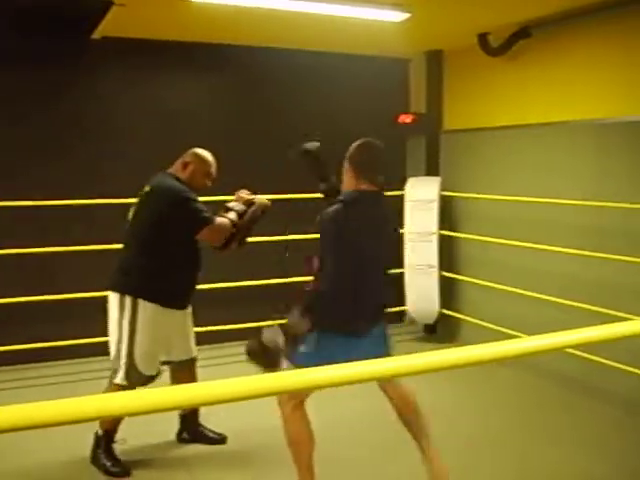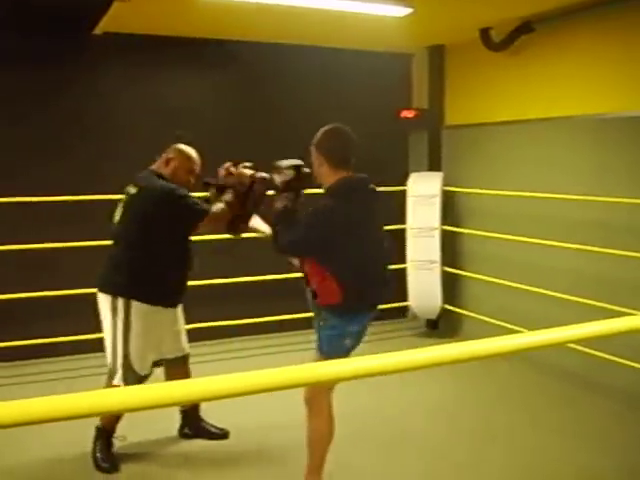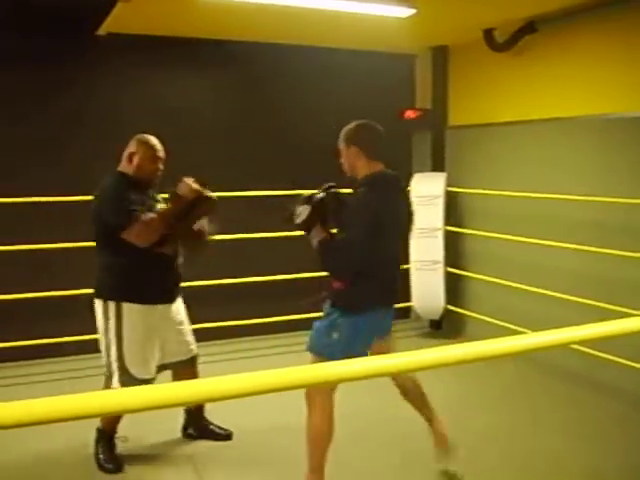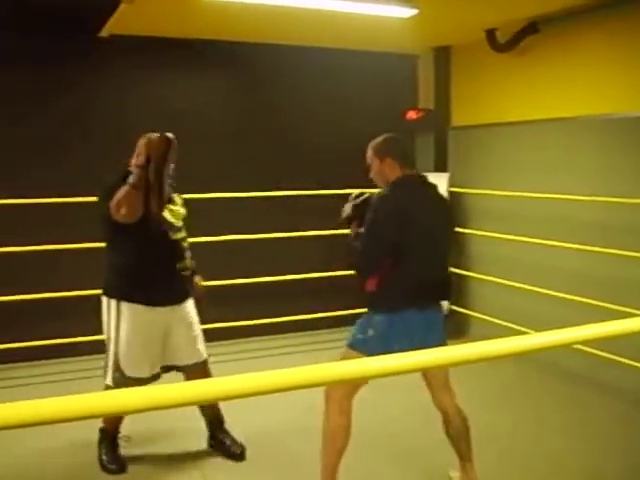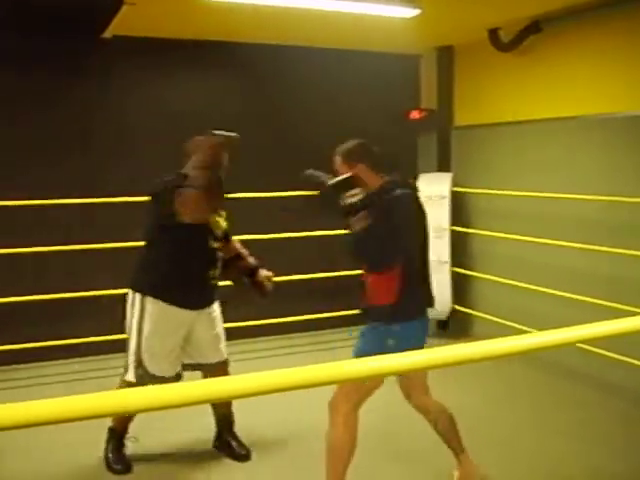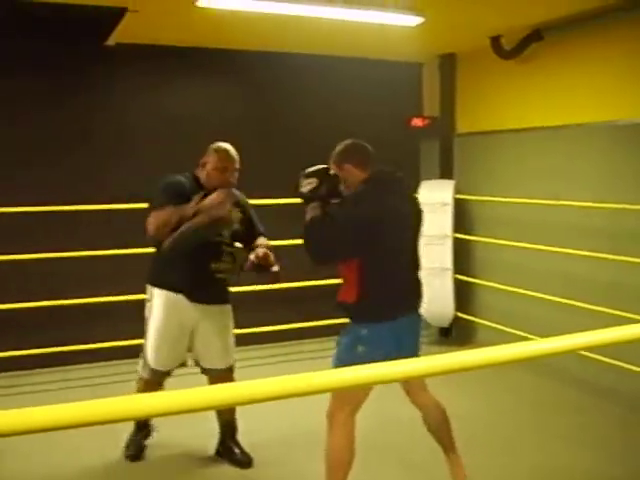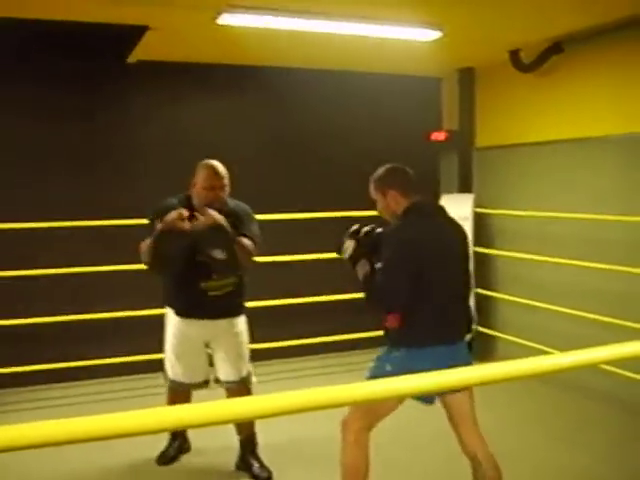
dt=0.3s
person 1, frame 1
left shoulder: (337, 218)
right shoulder: (378, 212)
left elbow: (332, 287)
left hip: (334, 332)
right hip: (371, 325)
left knee: (290, 401)
right knee: (396, 393)
person 1, frame 2
left shoulder: (332, 211)
right shoulder: (361, 192)
left elbow: (284, 241)
left wrist: (283, 198)
left hip: (346, 310)
right hip: (357, 294)
left knee: (316, 397)
person 1, frame 3
left shoulder: (367, 200)
right shoulder: (393, 193)
left elbow: (343, 264)
left wrist: (315, 231)
right wrist: (341, 215)
left hip: (353, 310)
right hip: (379, 303)
left knee: (318, 396)
right knee: (395, 368)
right ankle: (438, 433)
person 1, frame 4
left shoulder: (388, 202)
right shoulder: (437, 201)
left elbow: (365, 261)
left wrist: (355, 224)
left hip: (392, 316)
right hip: (430, 312)
left knee: (337, 394)
right knee: (444, 397)
person 1, frame 5
left shoulder: (396, 202)
right shoulder: (390, 199)
left elbow: (375, 258)
left wrist: (357, 211)
left hip: (394, 322)
right hip: (411, 317)
left knee: (343, 405)
right knee: (420, 397)
person 1, frame 6
left shoulder: (360, 202)
right shoulder: (402, 195)
left elbow: (321, 251)
left wrist: (313, 202)
right wrist: (329, 204)
left hip: (373, 324)
right hip: (406, 316)
left knee: (340, 414)
right knee: (419, 393)
person 1, frame 7
left shoulder: (403, 235)
right shoulder: (451, 228)
left elbow: (389, 297)
left wrist: (362, 263)
left hip: (411, 350)
right hip: (452, 347)
left knee: (354, 426)
right knee: (472, 440)
person 2, frame 1
left shoulder: (167, 191)
right shoulder: (173, 193)
left elbow: (205, 231)
right elbow: (214, 234)
left wrist: (234, 210)
right wrist: (238, 209)
left hip: (170, 297)
right hip: (140, 298)
left knee: (184, 361)
right knee: (129, 374)
left ankle: (190, 425)
right ankle: (102, 445)
person 2, frame 2
left shoulder: (152, 190)
right shoulder: (162, 193)
left elbow: (191, 216)
right elbow: (210, 222)
left wrist: (225, 189)
right wrist: (234, 192)
left hip: (160, 296)
right hip: (130, 297)
left knee: (177, 359)
right knee: (126, 374)
left ankle: (190, 420)
right ankle: (102, 439)
person 2, frame 3
left shoulder: (143, 191)
right shoulder: (115, 193)
right elbow: (143, 236)
left wrist: (189, 233)
right wrist: (179, 203)
left hip: (164, 297)
right hip: (125, 301)
left knee: (185, 358)
right knee: (125, 377)
left ankle: (195, 421)
right ankle: (104, 440)
person 2, frame 4
left shoulder: (166, 189)
right shoulder: (121, 189)
right elbow: (126, 213)
left wrist: (190, 273)
right wrist: (143, 165)
left hip: (178, 299)
right hip: (132, 301)
left knee: (198, 366)
right knee: (124, 377)
left ankle: (217, 432)
right ankle: (108, 441)
person 2, frame 5
left shoulder: (212, 197)
right shoulder: (175, 189)
left elbow: (225, 241)
right elbow: (196, 212)
left wrist: (254, 269)
right wrist: (203, 163)
left hip: (202, 301)
right hip: (159, 299)
left knee: (217, 367)
right knee: (141, 374)
left ankle: (225, 433)
right ankle: (115, 440)
person 2, frame 6
left shoulder: (237, 201)
right shoulder: (176, 187)
left elbow: (257, 238)
right elbow: (157, 224)
left wrist: (261, 251)
right wrist: (200, 208)
left hip: (215, 300)
right hip: (170, 294)
left knee: (221, 370)
right knee: (155, 368)
left ankle: (228, 439)
right ankle: (141, 426)
person 2, frame 7
left shoulder: (238, 212)
right shoulder: (171, 209)
left elbow: (248, 255)
right elbow: (148, 257)
left wrist: (223, 231)
right wrist: (162, 230)
left hip: (228, 315)
right hip: (183, 313)
left knee: (239, 383)
right knee: (179, 382)
left ankle: (248, 452)
right ankle: (178, 438)
